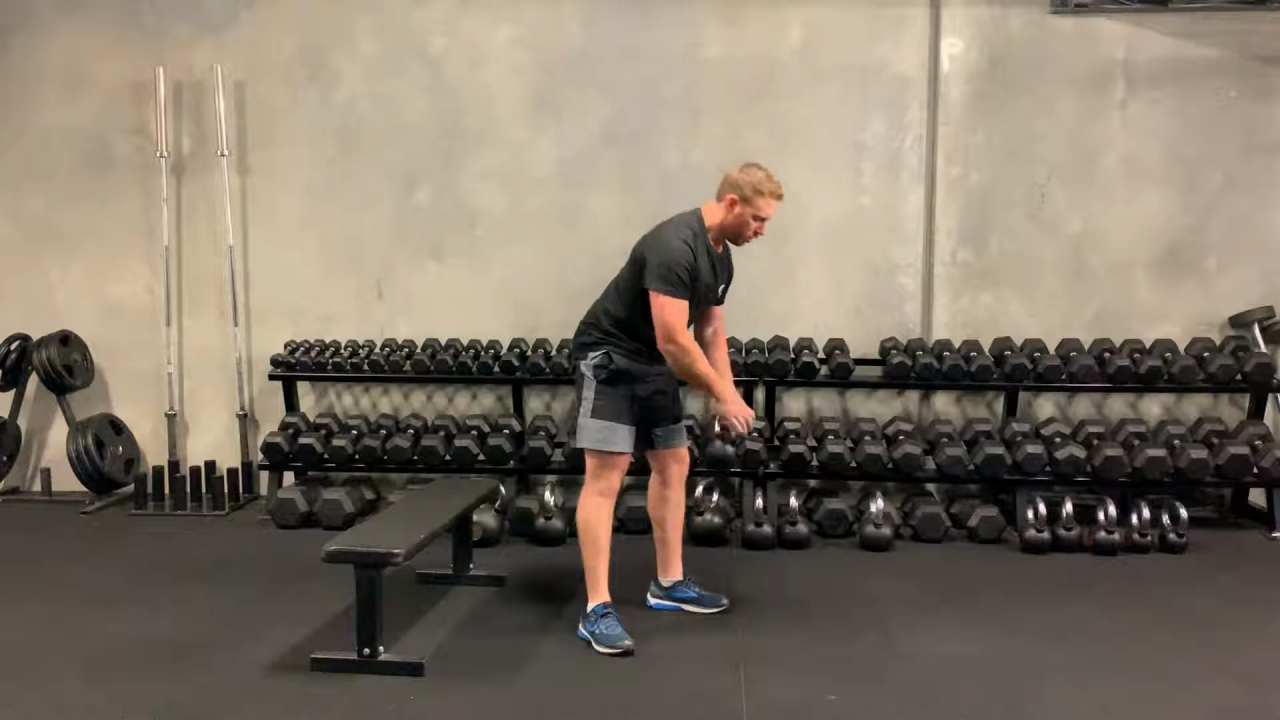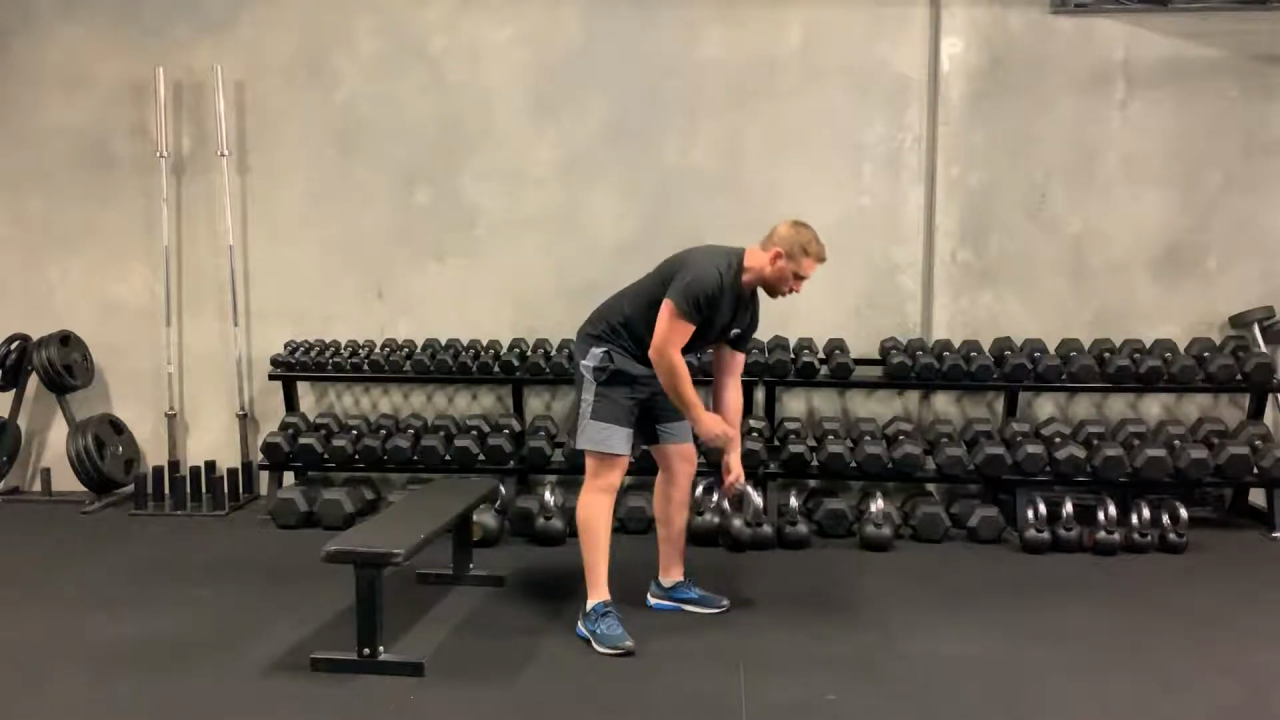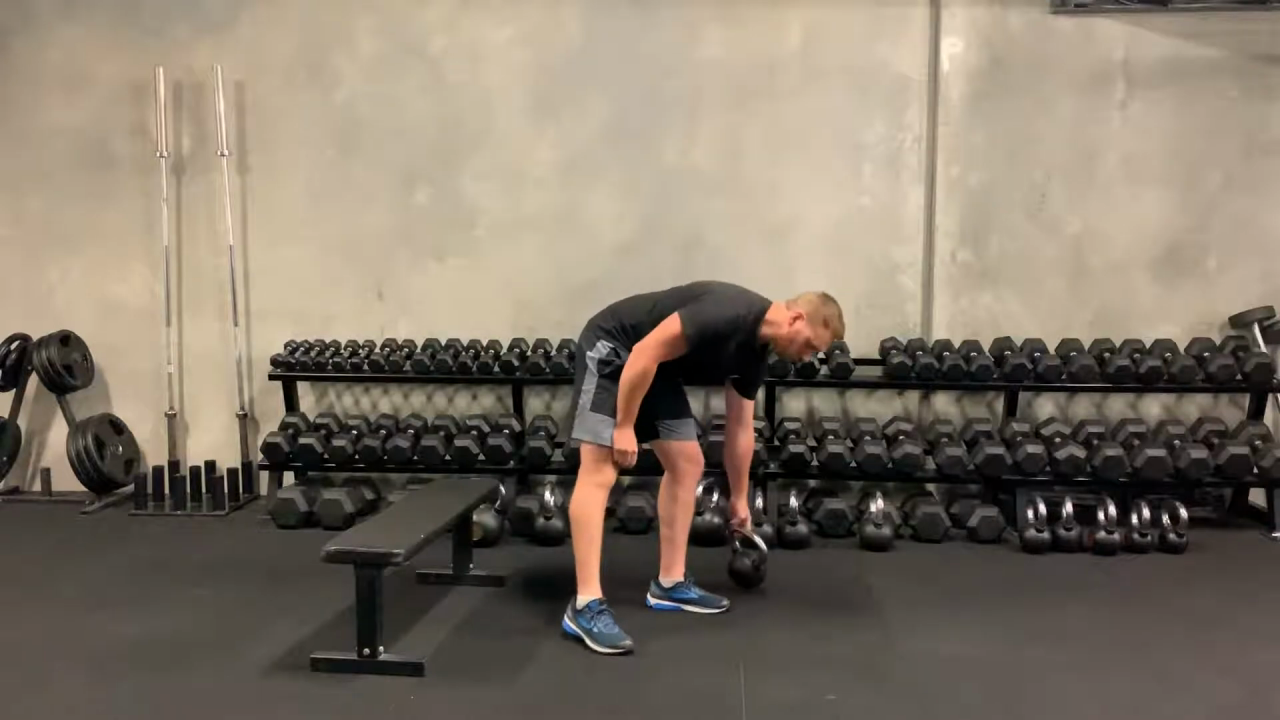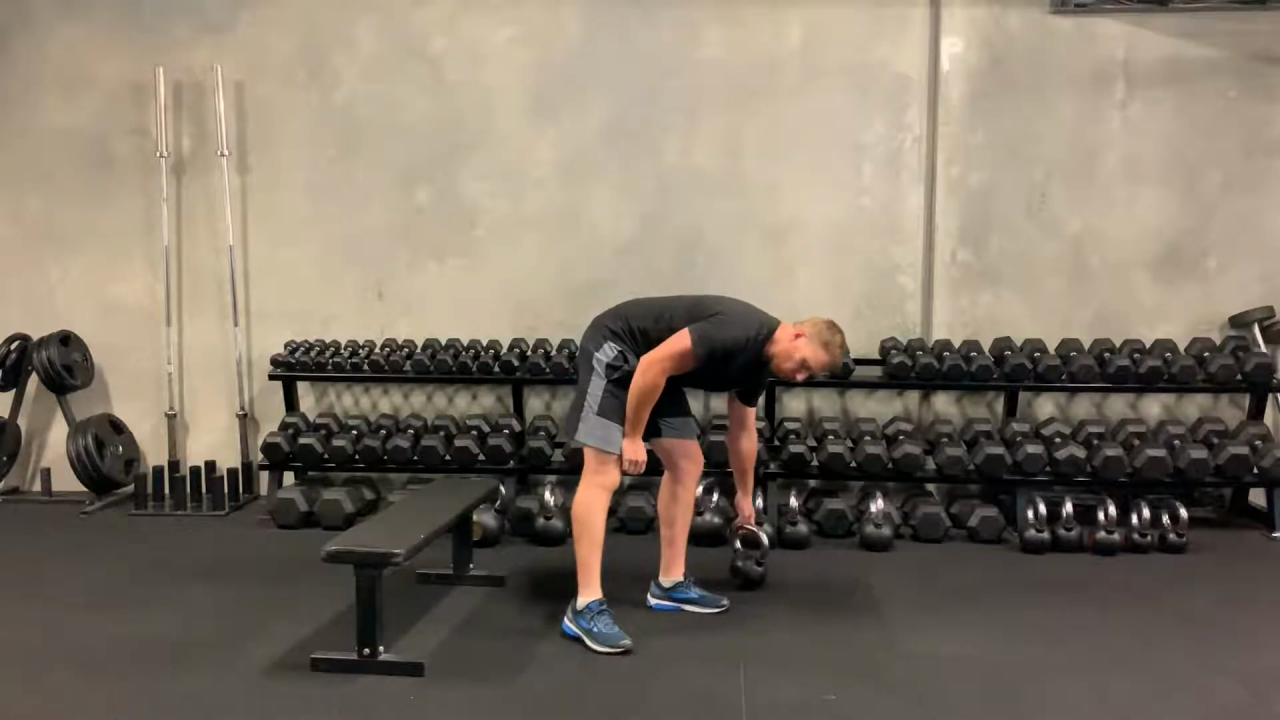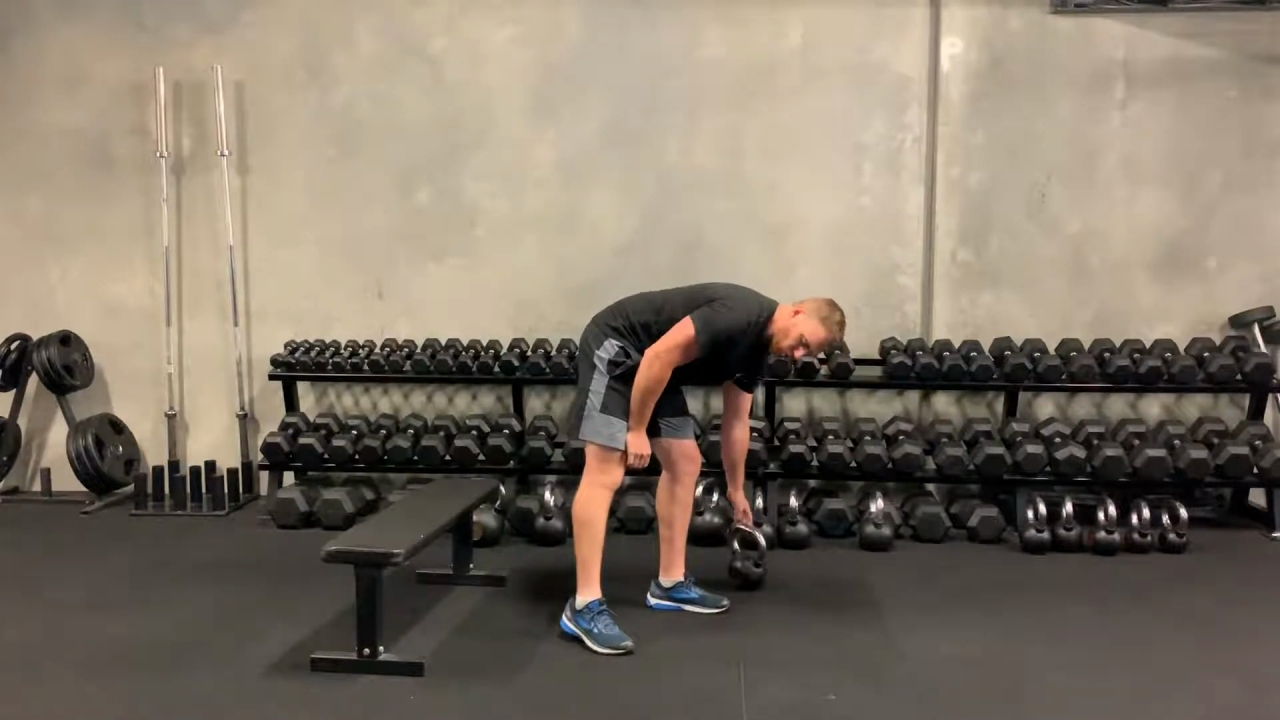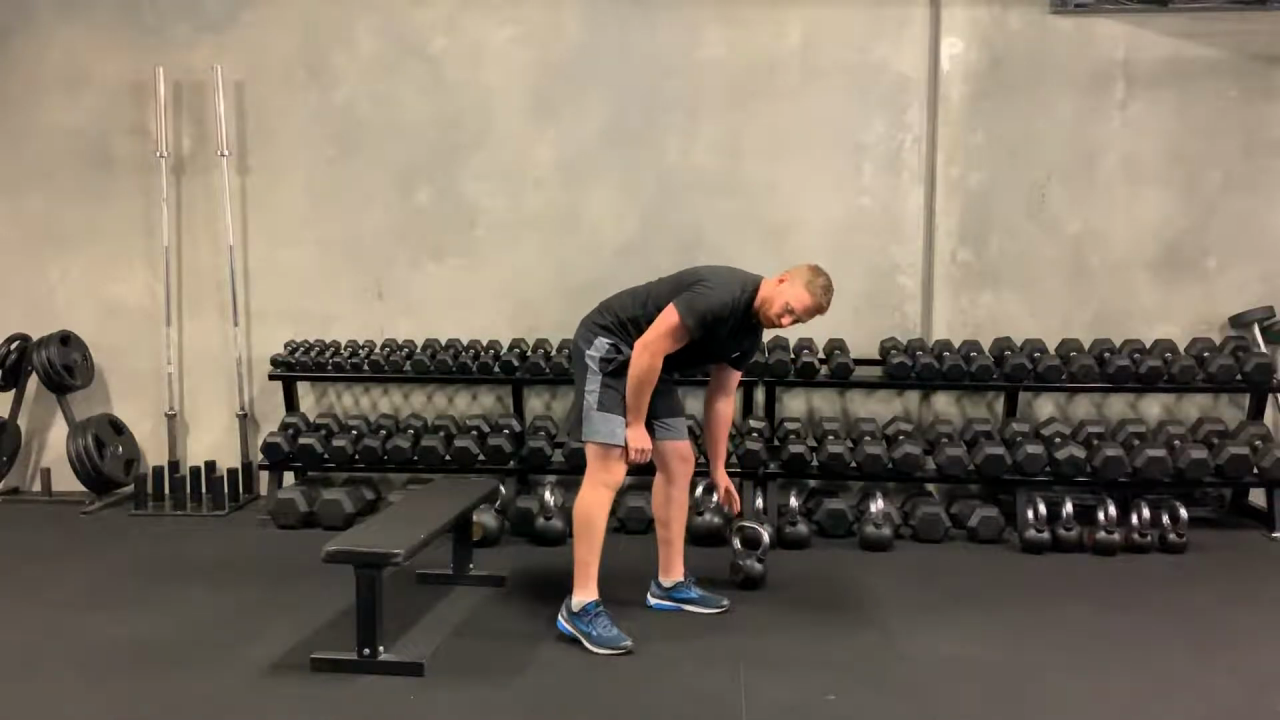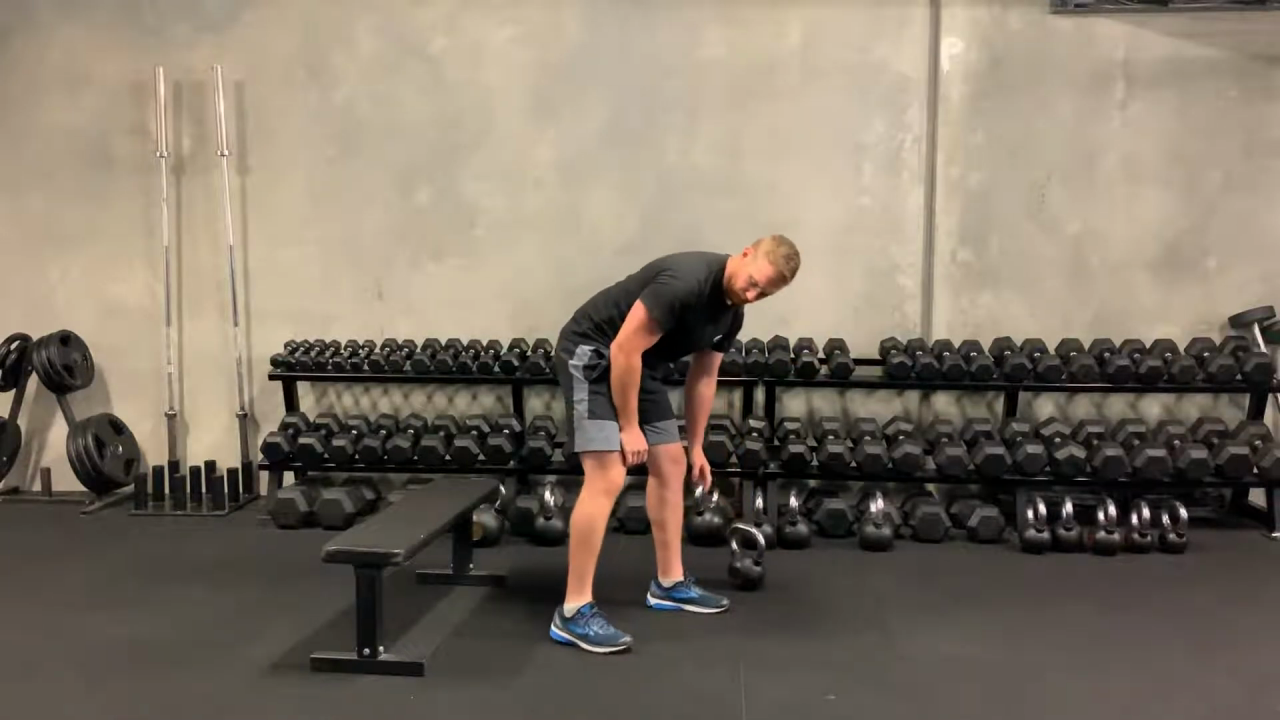
dt=0.2s
person 1, frame 1
left shoulder: (721, 257)
right shoulder: (674, 247)
left elbow: (710, 331)
right elbow: (672, 339)
left wrist: (730, 392)
right wrist: (722, 397)
left hip: (652, 363)
right hip: (609, 359)
left knee: (674, 465)
right knee: (605, 478)
left ankle: (669, 582)
right ankle: (597, 609)
person 1, frame 2
left shoulder: (747, 303)
right shoulder: (706, 274)
left elbow: (729, 379)
right elbow: (663, 350)
left wrist: (733, 451)
right wrist: (698, 416)
left hip: (651, 366)
right hip: (610, 357)
left knee: (681, 463)
right knee: (605, 478)
left ankle: (669, 583)
right ankle: (596, 607)
person 1, frame 3
left shoulder: (755, 352)
right shoulder: (724, 314)
left elbow: (741, 426)
right elbow: (644, 354)
left wrist: (739, 498)
right wrist: (625, 428)
right hip: (613, 350)
left knee: (689, 464)
right knee: (600, 473)
left ankle: (670, 582)
right ankle: (586, 605)
person 1, frame 4
left shoulder: (756, 363)
right shoulder: (735, 333)
left elbow: (743, 432)
right elbow: (653, 366)
left wrist: (744, 498)
right wrist: (633, 437)
right hip: (616, 349)
left knee: (688, 463)
right knee: (602, 475)
left ankle: (670, 583)
right ankle: (586, 606)
person 1, frame 5
left shoulder: (755, 350)
right shoulder: (737, 318)
left elbow: (736, 421)
right elbow: (659, 357)
left wrist: (736, 491)
right wrist: (637, 430)
left hip: (649, 362)
right hip: (615, 346)
left knee: (686, 463)
right knee: (605, 474)
left ankle: (670, 583)
right ankle: (585, 604)
person 1, frame 6
left shoulder: (749, 330)
right shoulder: (720, 295)
left elbow: (722, 397)
right elbow: (648, 348)
left wrist: (718, 469)
right wrist: (636, 425)
left hip: (647, 363)
right hip: (609, 347)
left knee: (679, 462)
right knee: (606, 473)
left ankle: (670, 583)
right ankle: (581, 604)
person 1, frame 7
left shoulder: (731, 312)
right shoulder: (684, 281)
left elbow: (703, 376)
right elbow: (624, 348)
left wrist: (695, 446)
right wrist: (629, 428)
left hip: (638, 367)
right hip: (593, 354)
left knee: (671, 466)
right knee: (607, 479)
left ankle: (669, 582)
right ankle: (574, 609)
